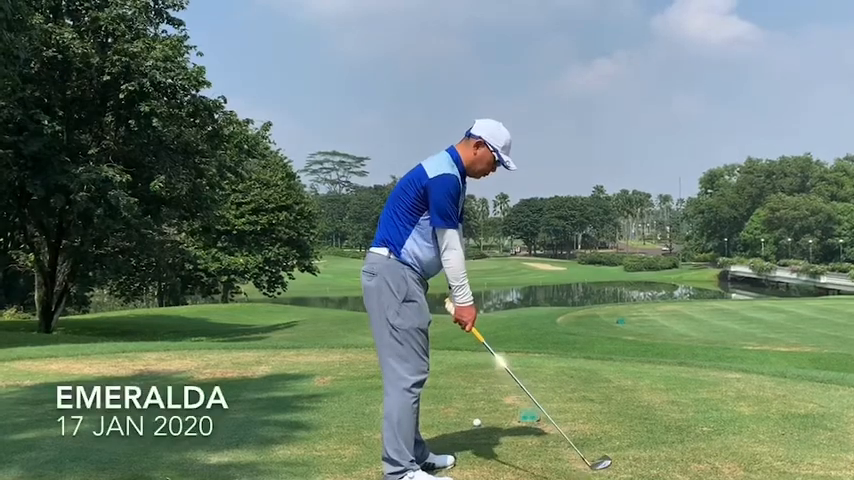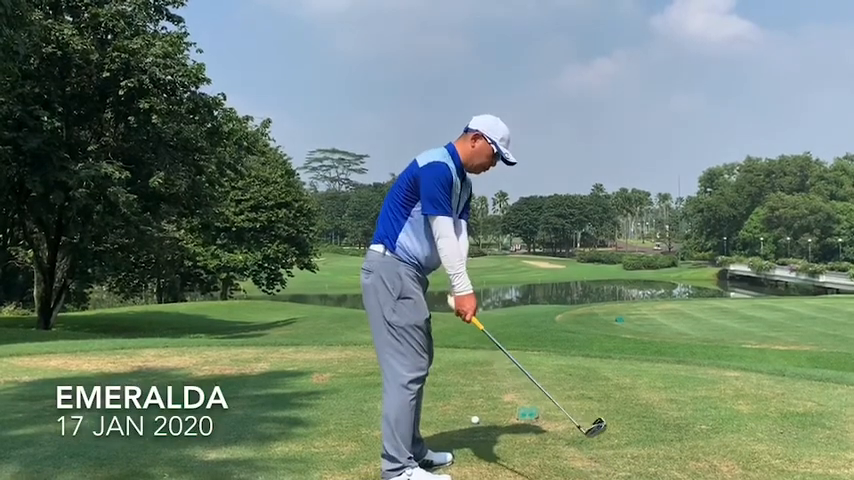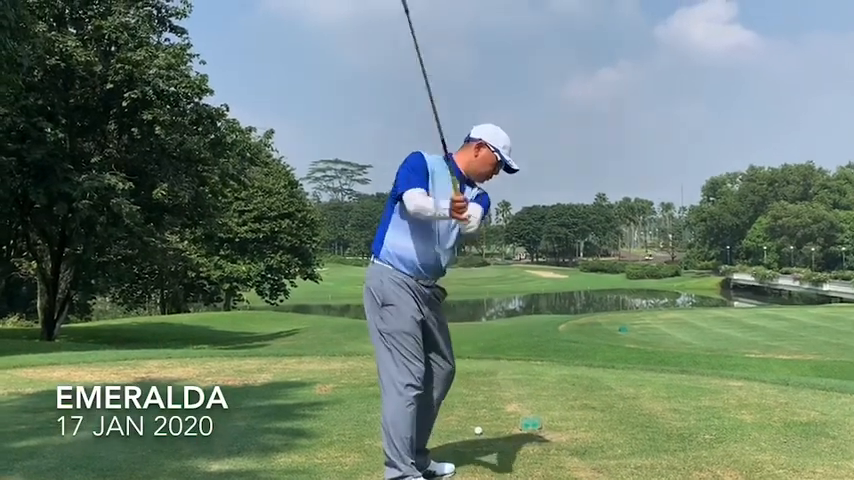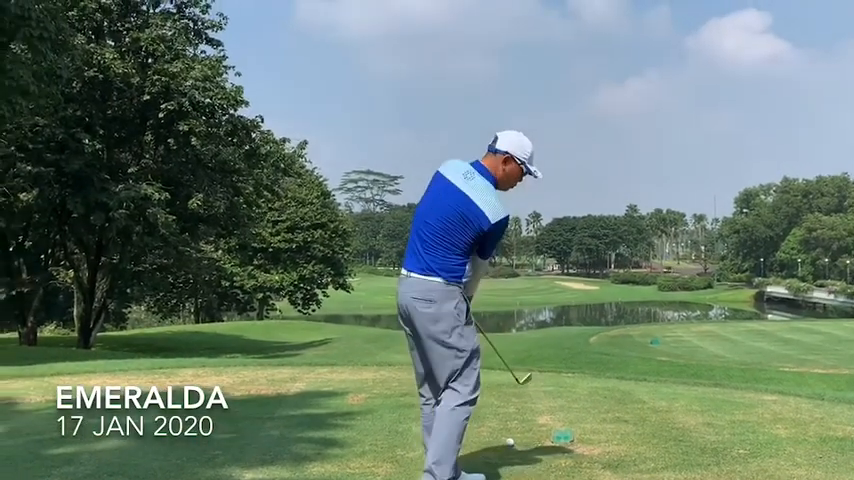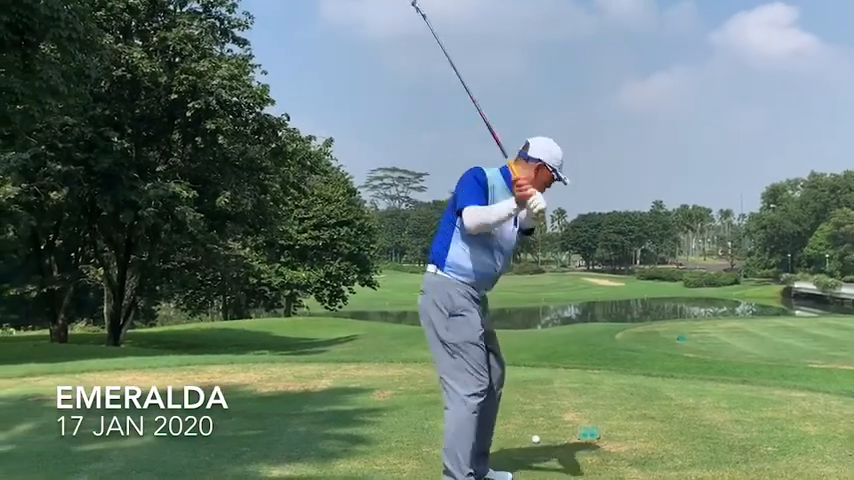
dt=1s
person 1, frame 1
left shoulder: (453, 178)
right shoulder: (444, 177)
left elbow: (452, 243)
right elbow: (450, 247)
left wrist: (457, 295)
right wrist: (464, 300)
left hip: (402, 274)
right hip: (393, 274)
left knee: (410, 370)
right knee: (406, 372)
person 1, frame 2
left shoulder: (461, 182)
right shoulder: (436, 167)
left elbow: (459, 236)
right elbow: (444, 235)
left wrist: (459, 288)
right wrist: (463, 289)
left hip: (408, 273)
right hip: (391, 271)
left knee: (416, 364)
right knee: (405, 368)
left ankle: (412, 451)
person 1, frame 3
left shoulder: (477, 195)
right shoulder: (420, 162)
left elbow: (471, 223)
right elbow: (414, 203)
left wrist: (463, 212)
right wrist: (446, 209)
left hip: (425, 288)
right hip: (392, 282)
left knee: (439, 372)
right knee: (404, 379)
person 1, frame 4
left shoulder: (450, 169)
right shoulder: (494, 213)
right elbow: (479, 265)
right wrist: (466, 298)
left hip: (411, 289)
right hip: (440, 297)
left knee: (435, 390)
right knee: (461, 390)
person 1, frame 5
left shoulder: (524, 196)
right shoulder: (479, 178)
left elbow: (532, 216)
right elbow: (472, 220)
left wrist: (530, 200)
right wrist: (515, 203)
left hip: (471, 296)
right hip: (448, 292)
left knee: (491, 380)
right knee: (468, 389)
